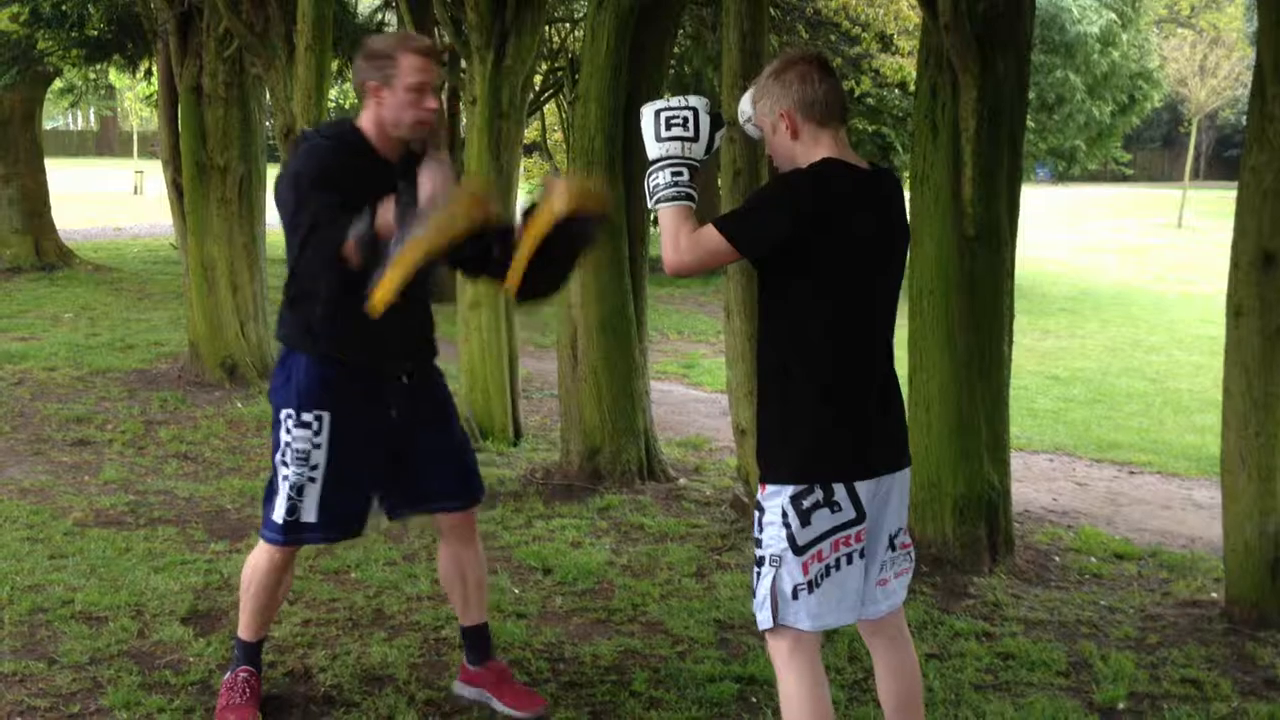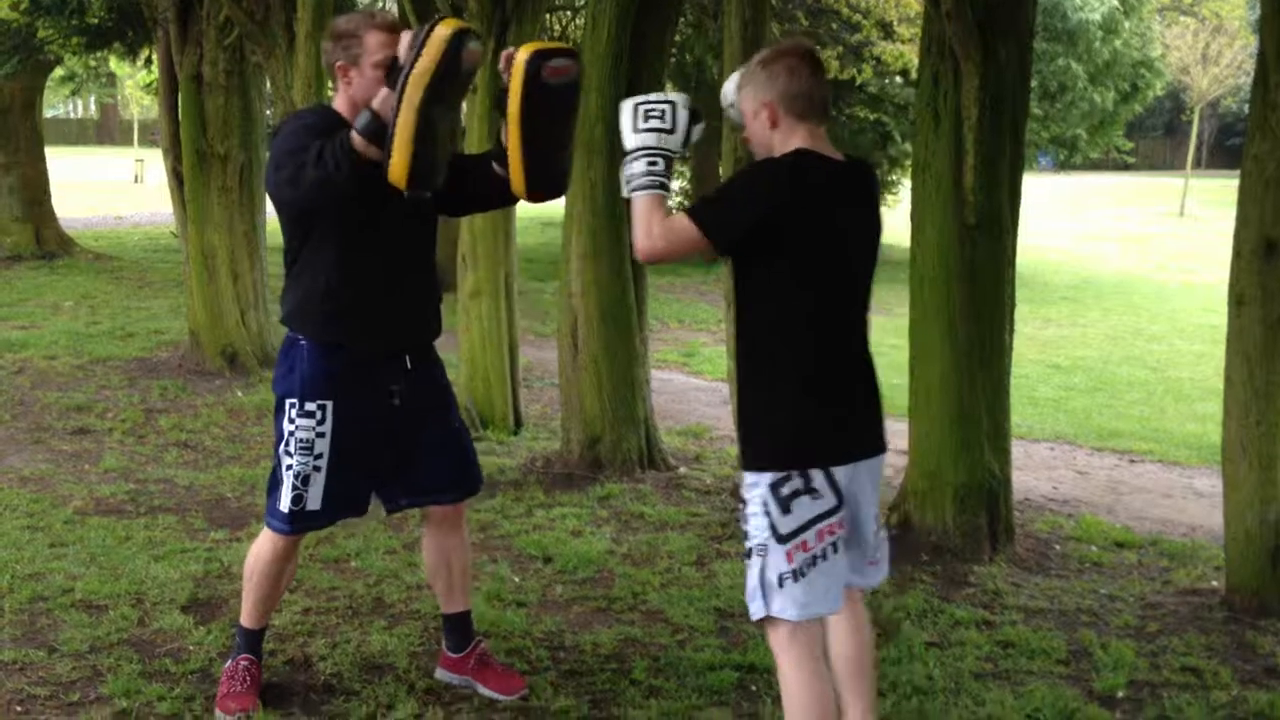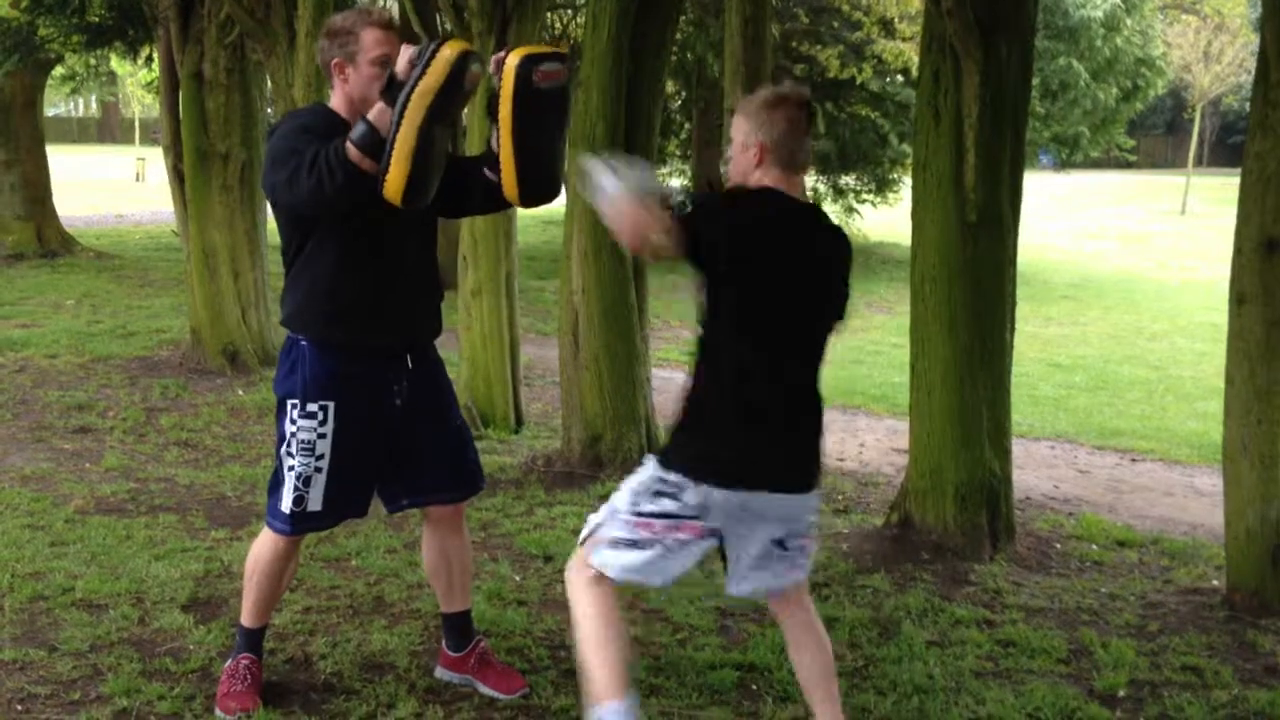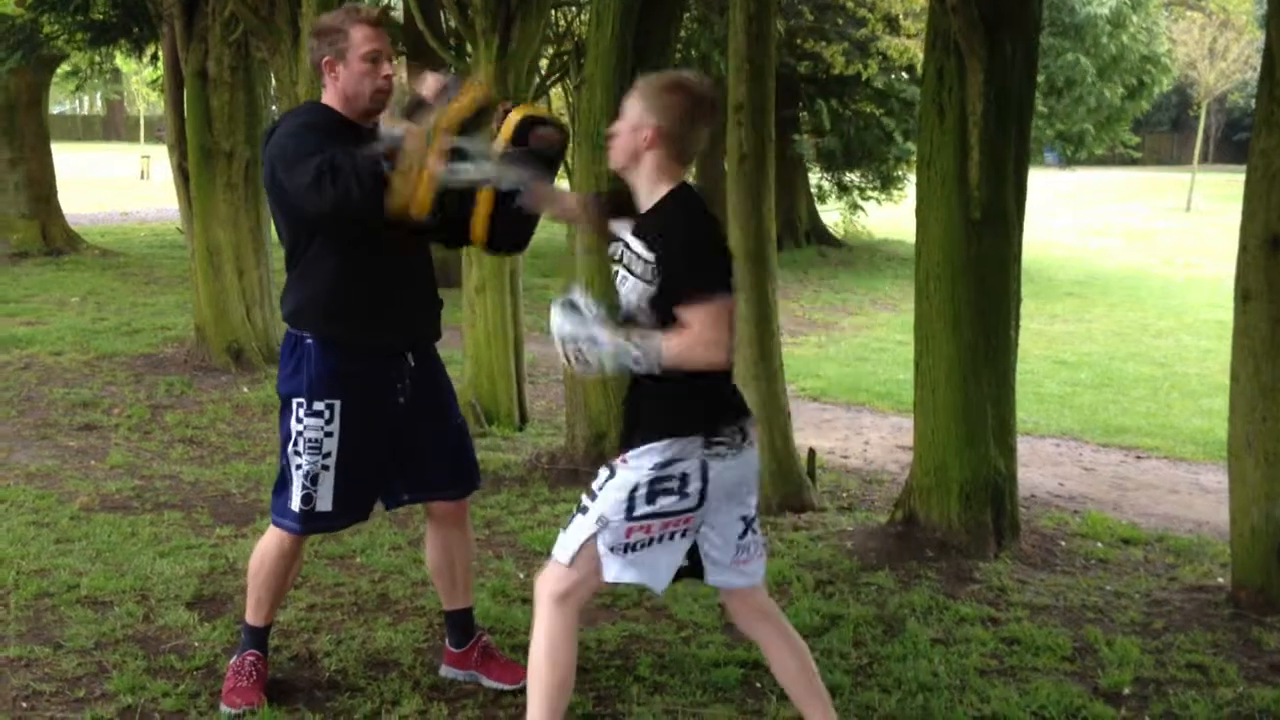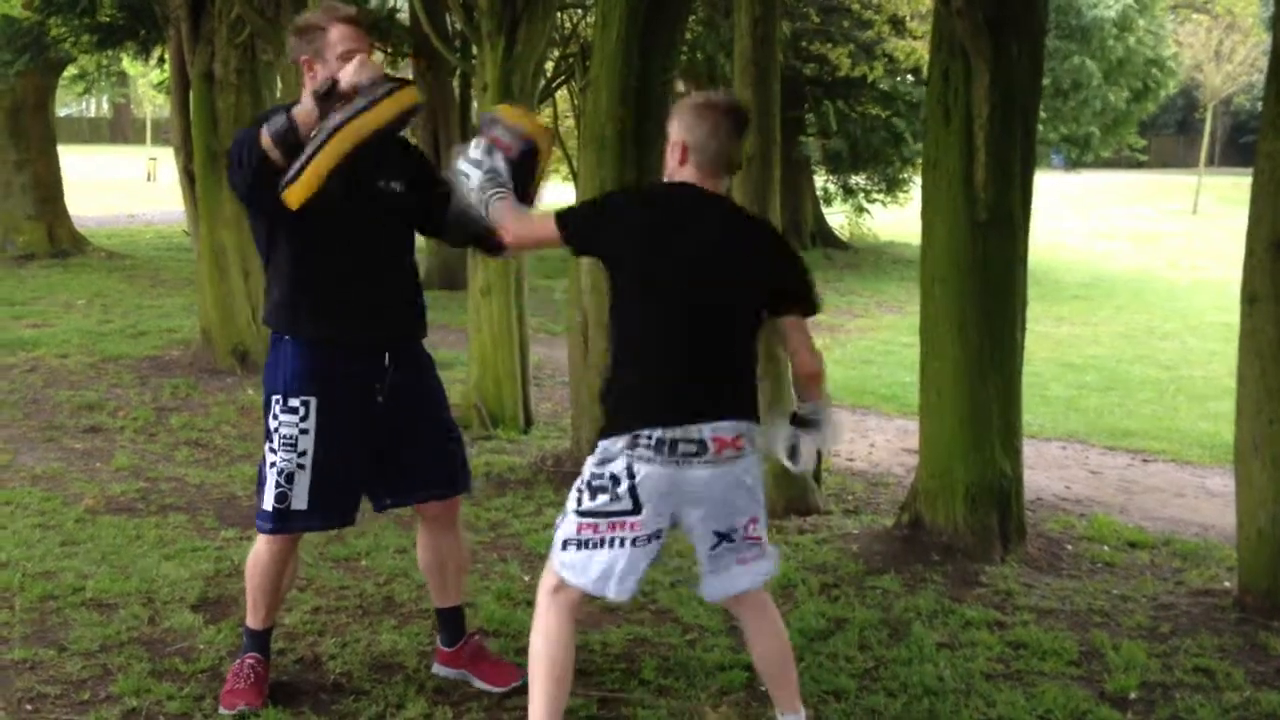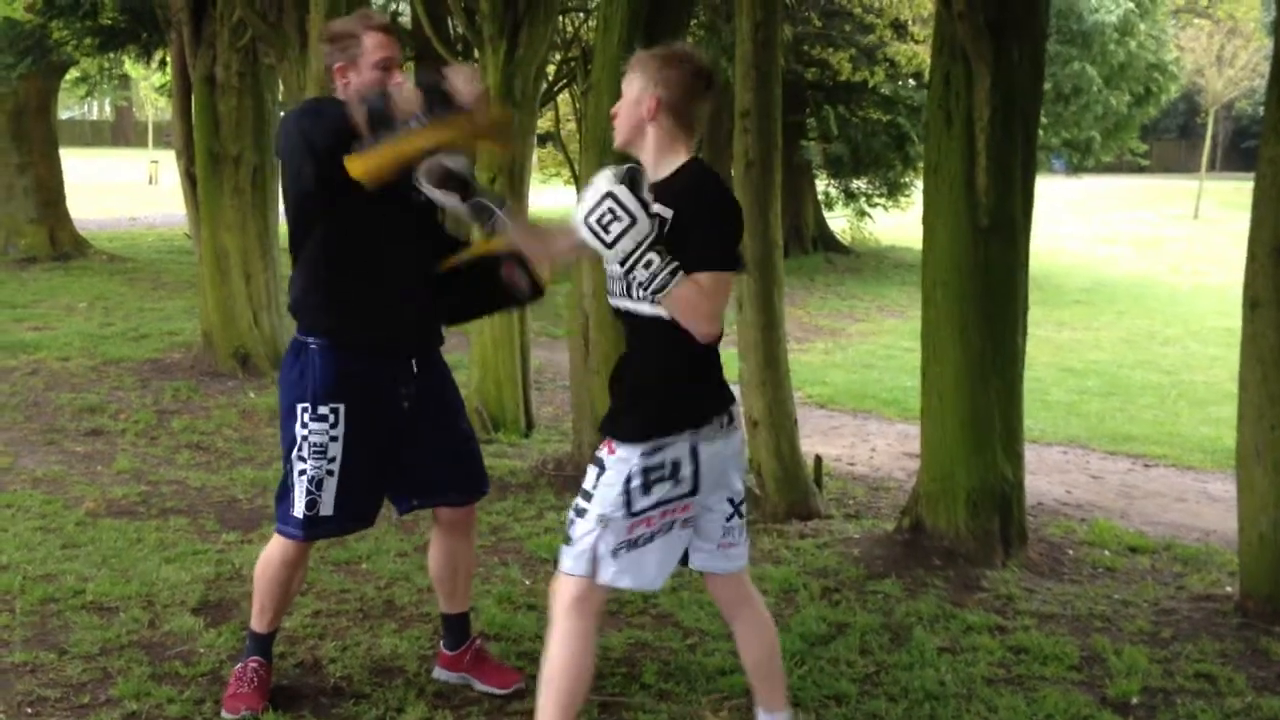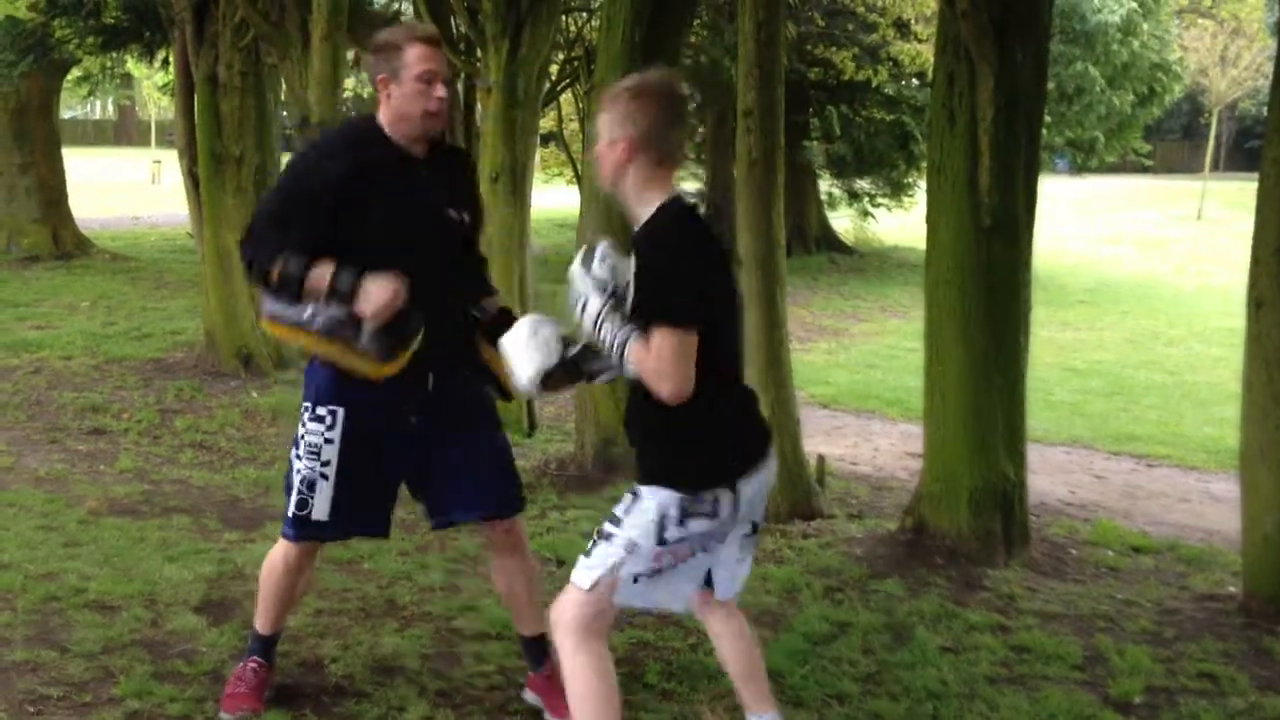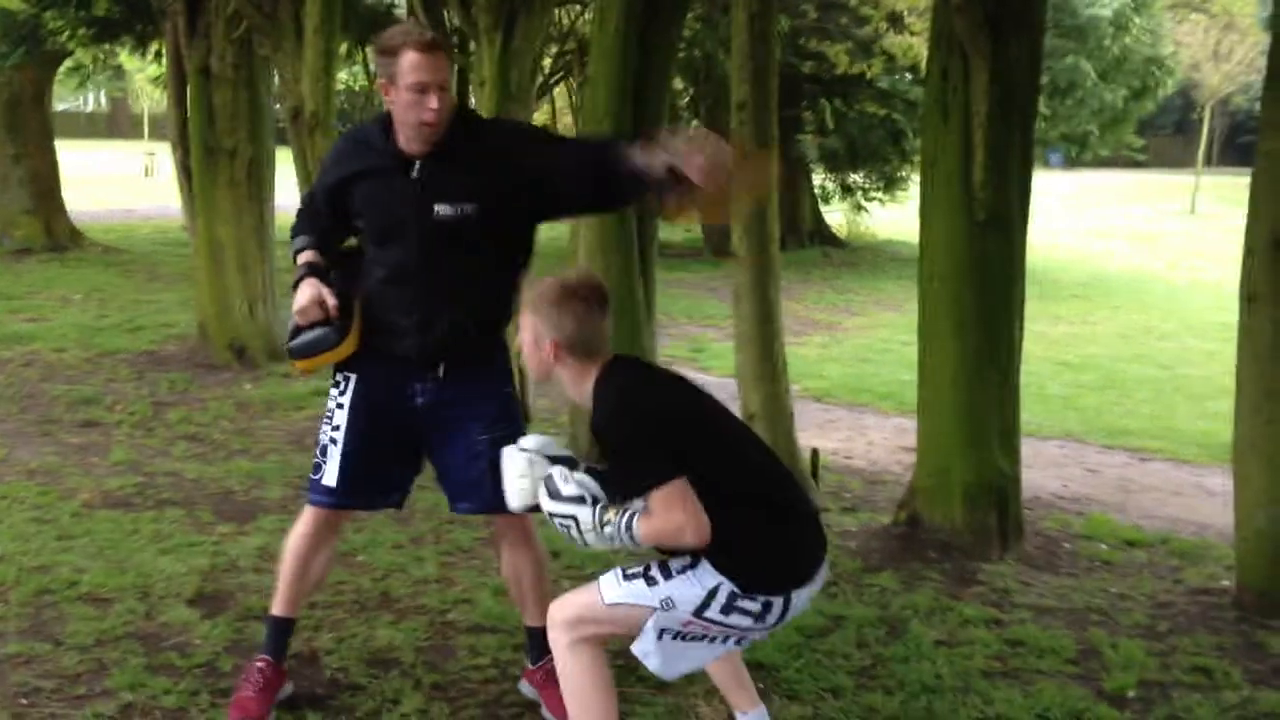
dt=0.3s
person 1, frame 1
left shoulder: (424, 171)
right shoulder: (319, 159)
left elbow: (483, 251)
right elbow: (315, 259)
right wrist: (406, 211)
left hip: (406, 374)
right hip: (324, 374)
left knee: (458, 512)
right knee: (284, 535)
person 1, frame 2
right shoulder: (301, 138)
left elbow: (495, 183)
right elbow: (333, 178)
right wrist: (396, 94)
left hip: (409, 359)
right hip: (326, 363)
left knee: (446, 503)
right knee: (289, 522)
left ankle: (460, 651)
right ankle: (244, 659)
person 1, frame 3
right shoulder: (297, 138)
left elbow: (491, 186)
right elbow: (327, 185)
right wrist: (393, 105)
left hip: (410, 358)
right hip: (327, 363)
left knee: (447, 503)
right knee: (290, 521)
left ankle: (460, 650)
right ankle: (244, 658)
person 1, frame 4
right shoulder: (298, 135)
left elbow: (455, 226)
right elbow: (342, 191)
left hip: (410, 357)
right hip: (327, 361)
left knee: (449, 500)
right knee: (295, 521)
left ankle: (464, 646)
right ankle: (250, 654)
person 1, frame 5
left shoulder: (389, 150)
right shoulder: (276, 135)
left elbow: (455, 217)
right elbow: (249, 171)
right wrist: (329, 99)
left hip: (398, 357)
right hip: (312, 361)
left knee: (438, 502)
right knee: (282, 523)
left ankle: (454, 644)
right ankle: (253, 657)
person 1, frame 6
right shoulder: (324, 129)
left elbow: (430, 248)
right elbow: (323, 128)
right wrist: (437, 94)
left hip: (415, 361)
right hip: (334, 363)
left knee: (456, 506)
right knee: (300, 529)
left ankle: (457, 648)
right ankle: (254, 661)
person 1, frame 7
left shoulder: (454, 169)
right shoulder: (338, 157)
right elbow: (262, 250)
left wrist: (507, 327)
right wrist: (353, 286)
left hip: (446, 379)
right hip: (355, 381)
left knee: (502, 524)
right knee: (304, 534)
right ankle: (257, 661)
person 1, frame 8
left shoulder: (506, 148)
right shoulder: (358, 155)
left elbow: (601, 173)
right elbow: (314, 223)
left wrist: (670, 162)
right wrist: (309, 276)
left hip: (471, 370)
right hip: (381, 363)
left knee: (508, 519)
right knee: (324, 510)
left ankle: (541, 663)
right ankle: (270, 660)
person 2, frame 1
left shoulder: (803, 195)
right shoulder: (882, 191)
left elbow: (680, 256)
left wrist: (671, 164)
left hip: (814, 461)
right hip: (879, 451)
left knee: (791, 637)
right knee: (883, 622)
person 2, frame 2
left shoulder: (770, 185)
right shoulder: (858, 183)
left elbow: (651, 242)
left wrist: (646, 153)
left hip: (791, 447)
right hip: (855, 437)
left knee: (789, 629)
right knee: (843, 598)
person 2, frame 3
left shoulder: (740, 213)
right shoulder: (832, 244)
left elbow: (638, 223)
left wrist: (610, 185)
left hip: (705, 464)
right hip: (791, 468)
left knee: (587, 574)
right knee: (789, 599)
person 2, frame 4
left shoulder: (681, 226)
right shoulder: (652, 211)
left elbow: (713, 346)
right elbow: (580, 211)
left wrist: (615, 346)
left hip: (679, 447)
right hip: (722, 443)
left knee: (558, 592)
right knee: (748, 600)
person 2, frame 5
left shoulder: (631, 210)
right shoulder: (764, 242)
left elbow: (516, 233)
right elbow: (806, 361)
left wrist: (485, 185)
right wrist: (809, 415)
left hip: (641, 449)
right hip: (728, 445)
left knee: (558, 596)
right knee: (749, 595)
person 2, frame 6
left shoulder: (700, 195)
right shoulder: (651, 192)
left elbow: (707, 319)
right elbow: (579, 242)
left wrist: (635, 252)
left hip: (659, 435)
right hip: (707, 428)
left knee: (575, 596)
right knee: (731, 586)
person 2, frame 7
left shoulder: (665, 242)
right shoulder: (677, 230)
left elbow: (672, 381)
left wrist: (601, 319)
left hip: (695, 480)
right hip: (740, 463)
left knee: (575, 619)
right knee: (712, 598)
person 2, frame 8
left shoulder: (621, 411)
right shoulder: (635, 381)
left elbow: (690, 527)
left wrist: (597, 521)
right wrist: (591, 485)
left hip: (763, 576)
right hip: (793, 552)
left knee: (570, 621)
right knee: (678, 596)
